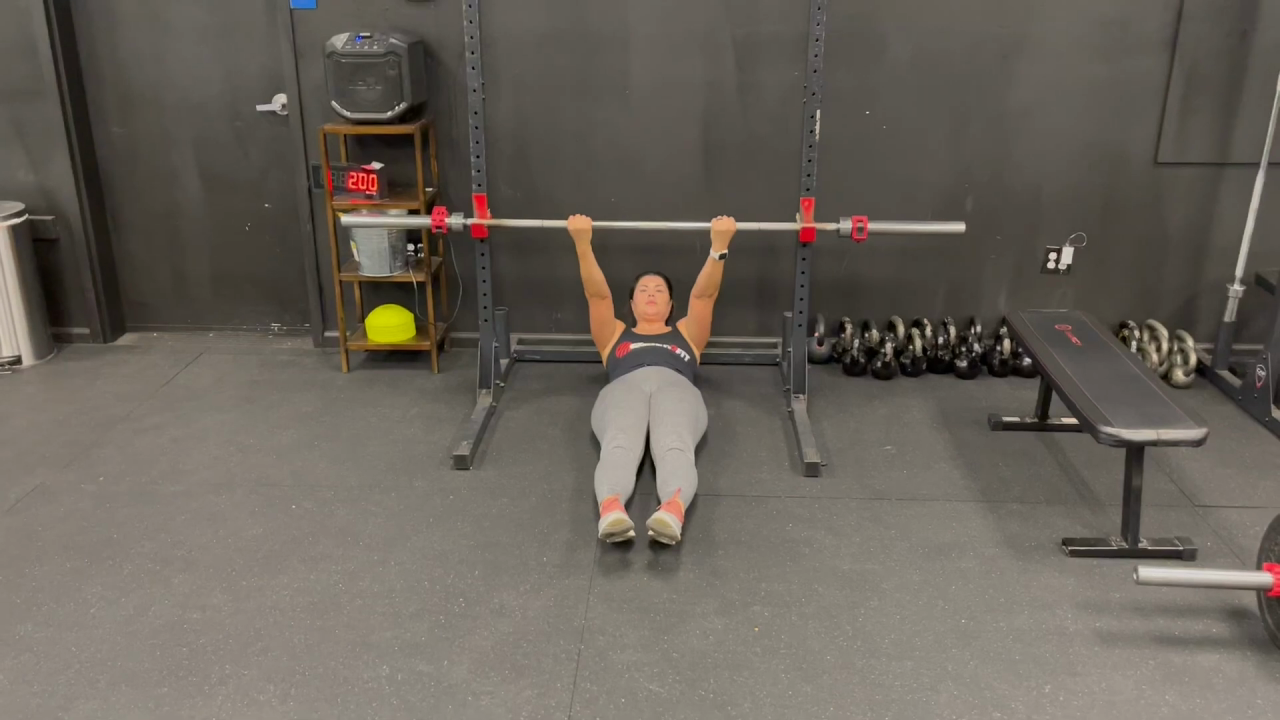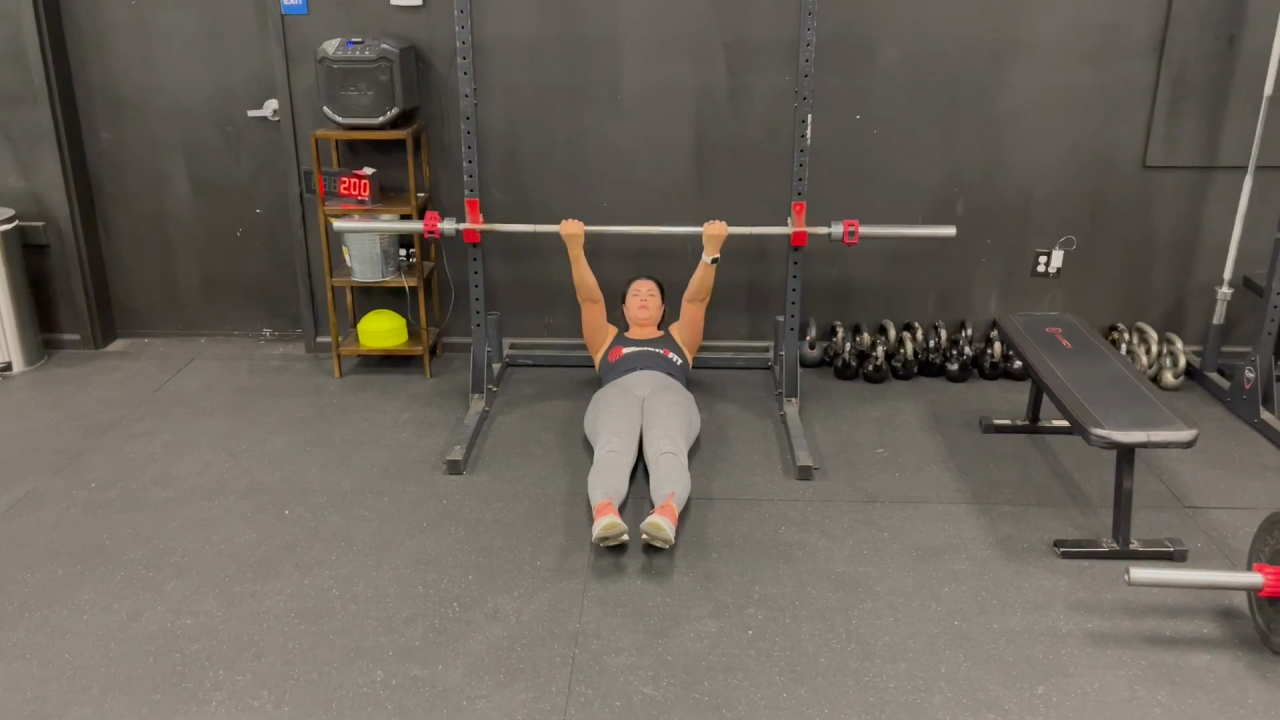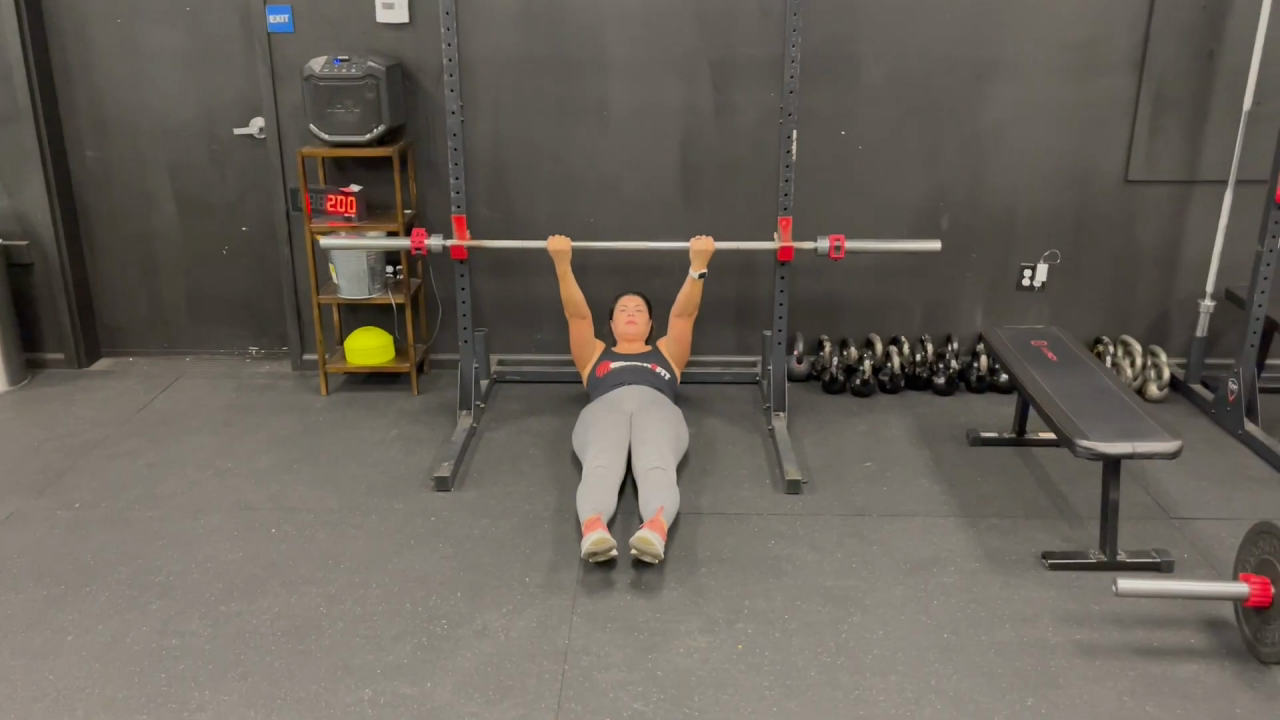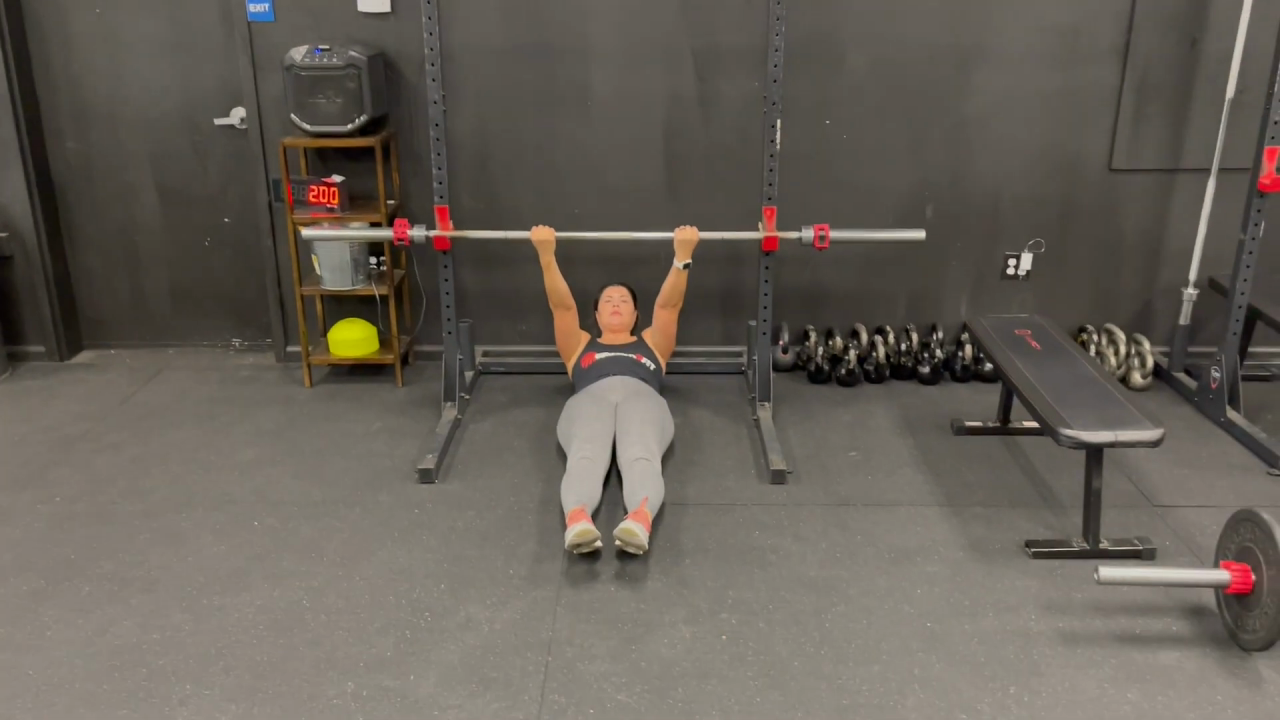
dt=0.5s
person 1, frame 1
left shoulder: (686, 334)
right shoulder: (615, 335)
left elbow: (704, 294)
right elbow: (596, 294)
left wrist: (719, 246)
right wrist: (582, 243)
left hip: (676, 388)
right hip: (623, 388)
left knee: (675, 447)
right knee: (618, 446)
left ankle: (673, 511)
right ankle: (610, 509)
person 1, frame 2
left shoulder: (679, 338)
right shoulder: (607, 339)
left elbow: (696, 298)
right elbow: (589, 298)
left wrist: (711, 250)
right wrist: (574, 247)
left hip: (669, 392)
right hip: (616, 392)
left knee: (668, 450)
right knee: (611, 450)
left ankle: (666, 514)
right ankle: (604, 513)
person 1, frame 3
left shoulder: (665, 352)
right shoulder: (595, 354)
left elbow: (684, 314)
right elbow: (577, 314)
left wrist: (698, 265)
right wrist: (562, 263)
left hip: (656, 407)
right hip: (605, 408)
left knee: (656, 466)
right knee: (600, 465)
left ankle: (655, 530)
right ankle: (593, 529)
person 1, frame 4
left shoulder: (652, 343)
right shoulder: (580, 345)
left elbow: (669, 304)
right elbow: (561, 305)
left wrist: (683, 255)
right wrist: (546, 254)
left hip: (642, 398)
right hip: (589, 399)
left knee: (642, 457)
right knee: (584, 457)
left ankle: (640, 520)
right ankle: (577, 520)
